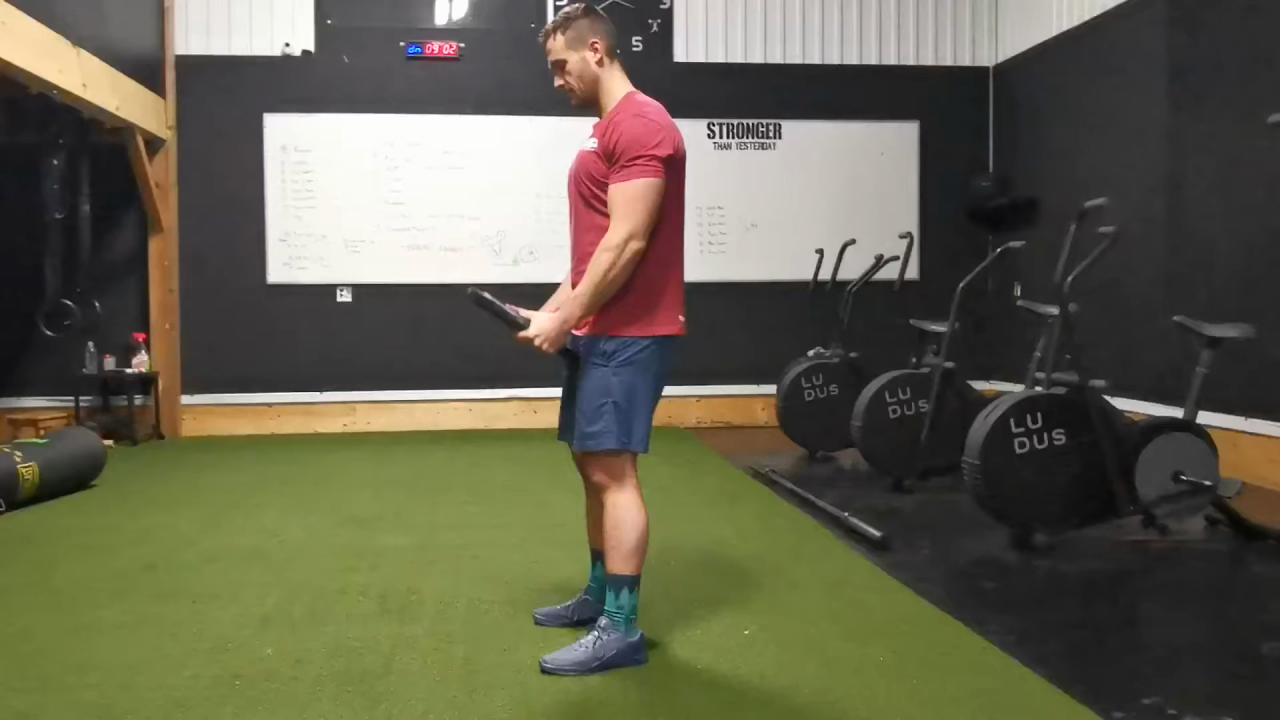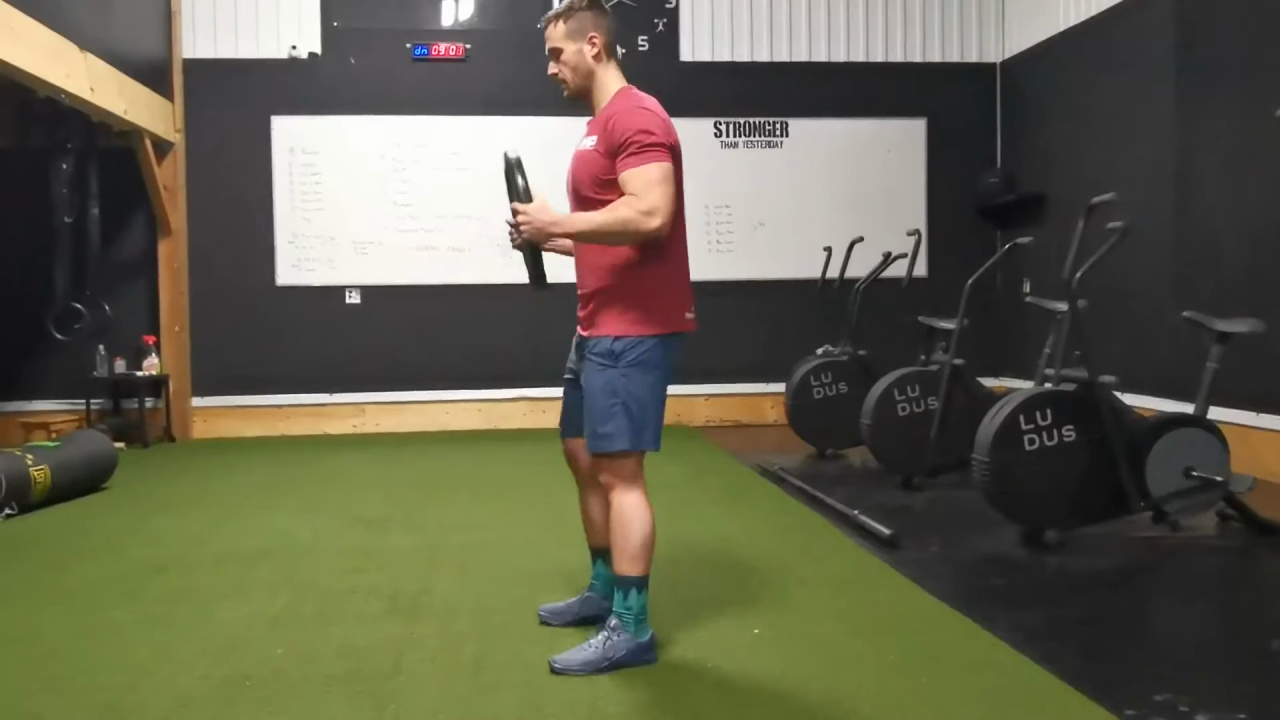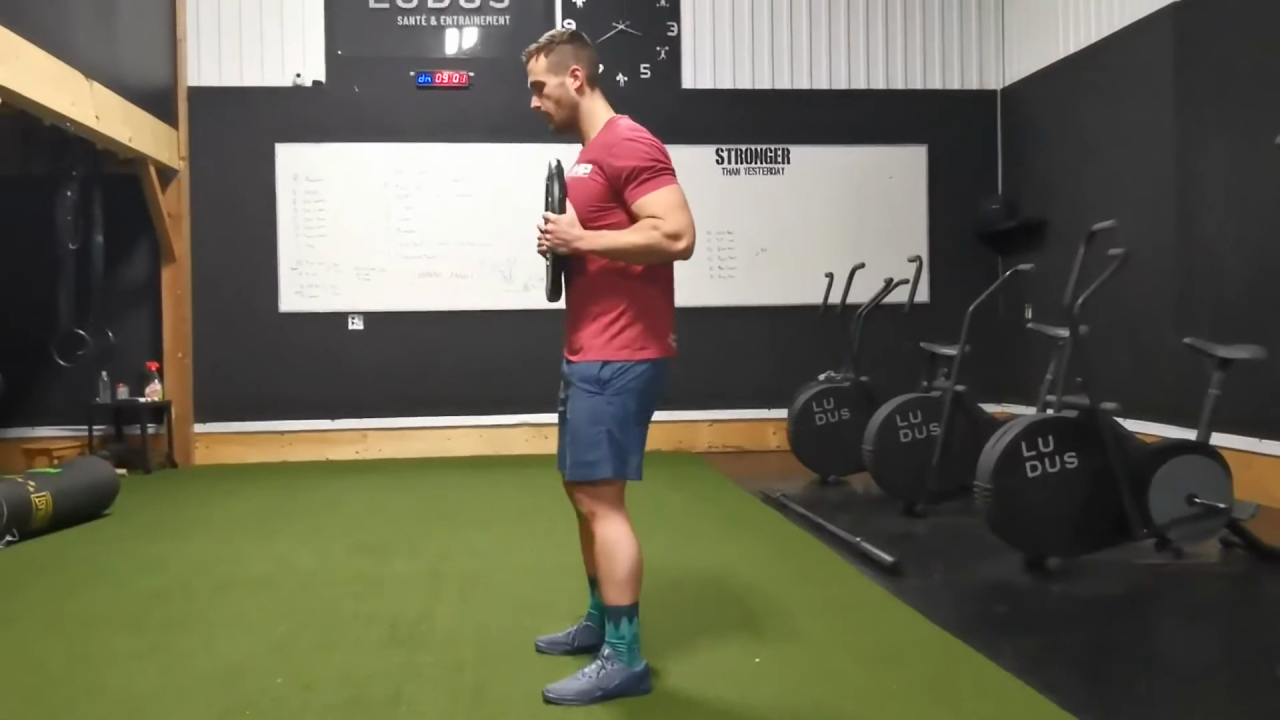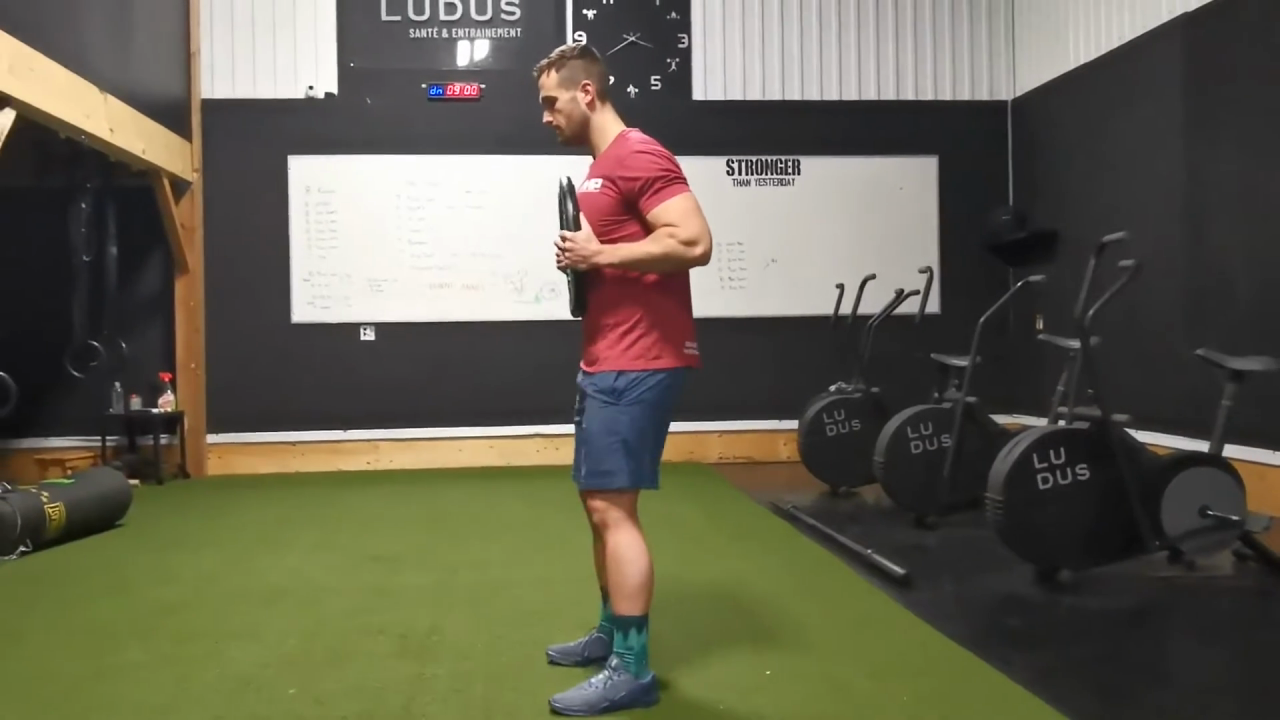
dt=0.5s
person 1, frame 1
left shoulder: (638, 125)
right shoulder: (609, 128)
left elbow: (627, 242)
left wrist: (564, 318)
right wrist: (560, 304)
left hip: (628, 331)
right hip: (601, 326)
left knee: (614, 470)
right knee: (591, 462)
left ankle: (620, 628)
right ankle: (600, 593)
person 1, frame 2
left shoulder: (635, 116)
right shoulder: (602, 124)
left elbow: (650, 217)
left wrist: (556, 223)
right wrist: (558, 236)
left hip: (634, 326)
right hip: (602, 323)
left knee: (618, 471)
right knee: (583, 454)
left ankle: (631, 628)
right ankle: (604, 589)
person 1, frame 3
left shoulder: (628, 146)
right shoulder: (590, 155)
left elbow: (676, 236)
left wrist: (583, 240)
right wrist: (565, 242)
left hip: (620, 353)
right hip: (589, 350)
left knee: (602, 499)
right knee: (583, 488)
left ankle: (624, 658)
right ankle: (600, 619)
person 1, frame 4
left shoulder: (637, 157)
right shoulder: (601, 168)
left elbow: (694, 242)
left wrist: (601, 254)
right wrist: (583, 257)
left hip: (638, 361)
right hip: (608, 360)
left knee: (611, 508)
right knee: (601, 503)
right ankle: (611, 633)
